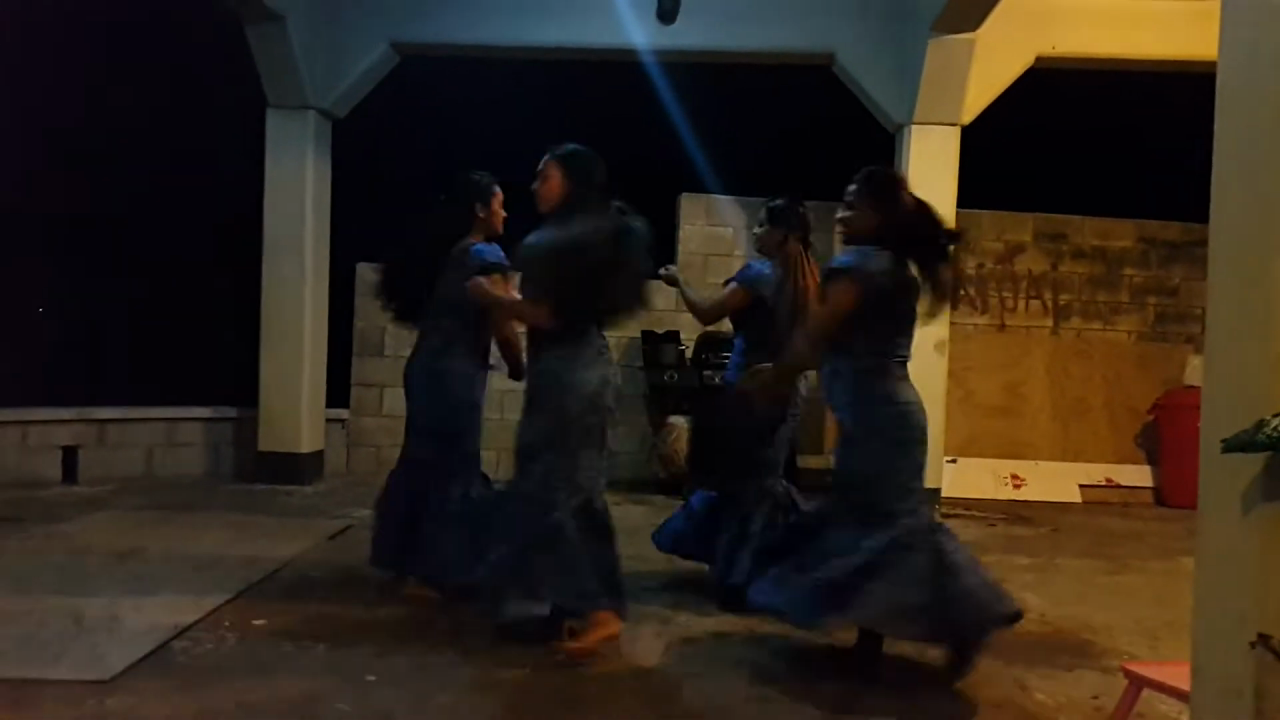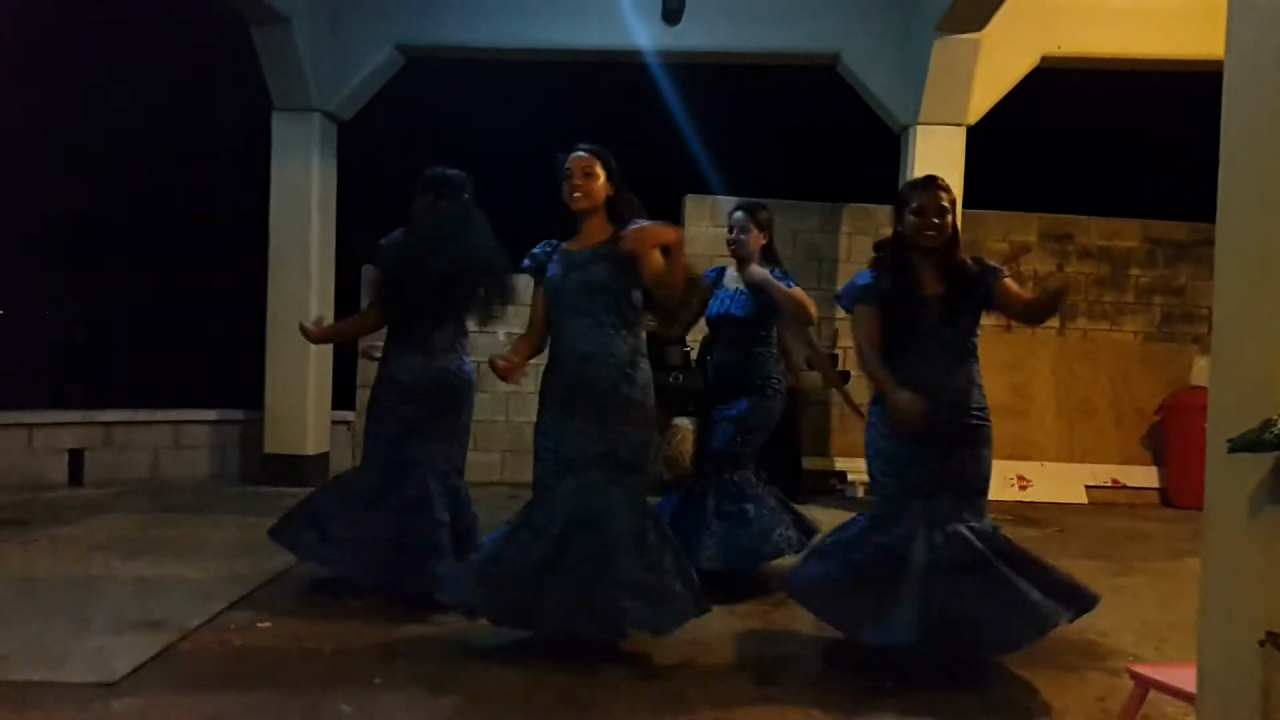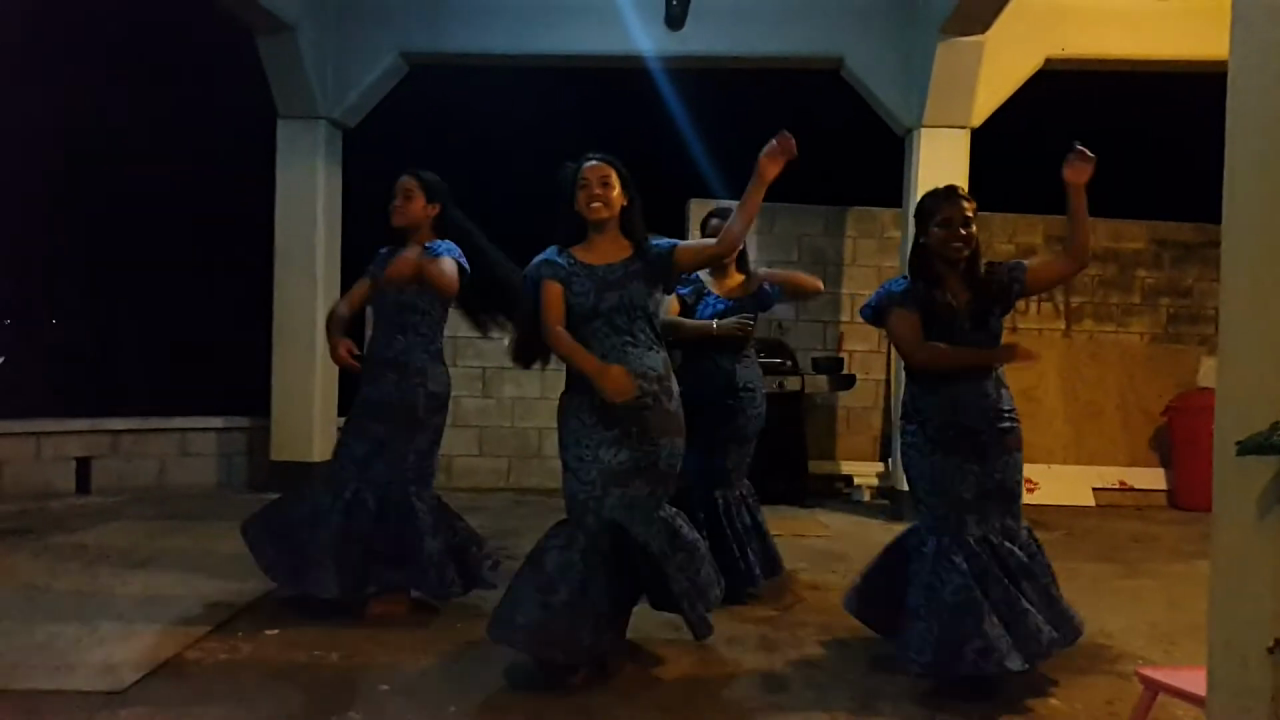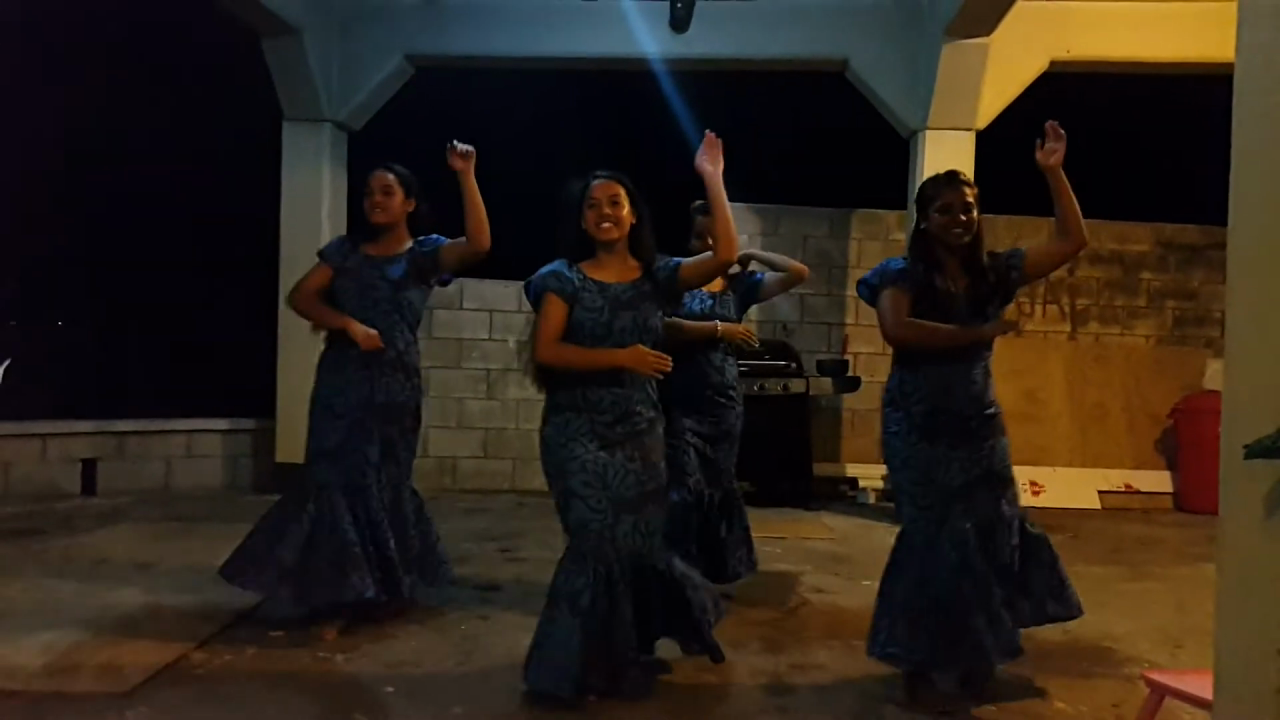
dt=0.4s
person 1, frame 1
left shoulder: (860, 264)
right shoulder: (899, 268)
left elbow: (816, 334)
left wrist: (774, 376)
right wrist: (781, 371)
left hip: (872, 415)
right hip: (891, 409)
left knee: (880, 523)
right knee: (865, 520)
right ankle: (872, 634)
person 1, frame 2
left shoulder: (974, 277)
right shoulder: (876, 283)
left elbow: (1033, 310)
right elbow: (867, 350)
left wrist: (1053, 296)
right wrist: (892, 394)
left hip: (963, 426)
right hip: (899, 427)
left knee: (961, 530)
right knee: (899, 529)
left ankle: (963, 637)
right ankle: (893, 639)
person 1, frame 3
left shoulder: (997, 282)
right shoulder: (905, 294)
left elbow: (1075, 259)
right elbow: (916, 353)
left wrist: (1075, 192)
right wrist: (992, 354)
left hip: (997, 436)
right hip: (935, 440)
left knee: (995, 541)
right knee: (959, 542)
left ankle: (985, 647)
right ankle: (957, 657)
person 1, frame 4
left shoulder: (995, 272)
right shoulder: (902, 275)
left elbow: (1072, 242)
right elbow: (896, 331)
left wrist: (1053, 172)
right wrist: (976, 333)
left hip: (979, 425)
right hip: (917, 428)
left knee: (994, 531)
right knee: (936, 541)
left ankle: (974, 654)
right ankle: (918, 670)
person 2, frame 1
left shoulder: (547, 243)
right shoulder: (605, 240)
left elbow: (544, 318)
left hip: (562, 382)
right hip: (592, 376)
left knee: (546, 493)
right knee: (569, 491)
left ankle: (599, 611)
right ankle: (570, 604)
person 2, frame 2
left shoulder: (632, 238)
right shoulder: (549, 255)
left elbow: (670, 292)
right elbow: (539, 331)
left wrist: (671, 247)
right wrist: (512, 357)
left hip: (621, 390)
right hip: (563, 392)
left knee: (612, 501)
right knee: (557, 501)
left ankle: (609, 619)
right ankle: (565, 613)
person 2, frame 3
left shoulder: (654, 256)
right shoulder: (556, 264)
left elbow: (726, 244)
right elbow: (554, 330)
left wrist: (760, 178)
right wrist: (596, 368)
left hip: (654, 409)
right hip: (589, 410)
left knee: (638, 518)
right knee: (594, 520)
left ankle: (605, 634)
right ankle: (576, 645)
person 2, frame 4
left shoulder: (658, 277)
right shoulder: (562, 279)
left elbow: (725, 256)
right elbow: (543, 352)
left wrist: (712, 180)
right wrist: (620, 357)
left hip: (638, 430)
right hip: (576, 430)
left knee: (639, 541)
right knee: (598, 542)
left ankle: (622, 654)
right ankle: (586, 665)
person 3, frame 1
left shoulder: (441, 255)
right shoulder: (487, 256)
right elbow: (503, 326)
right wrist: (519, 367)
left hip: (426, 369)
right hip: (453, 376)
left knee: (429, 464)
right knee: (451, 471)
left ankle: (408, 556)
right ankle: (432, 569)
person 3, frame 2
left shoulder: (402, 246)
right shoulder: (477, 253)
left elbow: (377, 315)
left wrist: (326, 333)
left hip: (407, 375)
right hip: (455, 374)
left knee: (389, 470)
right knee: (438, 474)
left ankle: (400, 575)
right ankle: (434, 577)
person 3, frame 3
left shoulder: (443, 252)
right shoulder: (386, 258)
left elbow: (449, 284)
right elbow: (347, 307)
left wrist: (418, 264)
right wrist: (336, 337)
left hip: (418, 388)
right hip: (378, 384)
left knee: (397, 483)
right knee: (359, 477)
left ankle: (399, 583)
person 3, frame 4
left shoulder: (427, 255)
right shoulder: (344, 251)
left elbow: (479, 245)
right elbow: (300, 297)
left wrist: (468, 178)
right wrist: (349, 326)
left hip: (396, 388)
right hip: (341, 383)
left knee: (385, 487)
right knee: (335, 484)
left ankle: (389, 588)
right ankle: (335, 597)
person 4, frame 1
left shoulder: (759, 272)
right shoulder: (804, 277)
left elbow: (708, 313)
left wrist: (677, 282)
right hip: (783, 393)
left knee: (736, 479)
right knee: (762, 480)
left ankle: (740, 577)
person 4, frame 2
left shoulder: (773, 279)
right shoulder: (718, 277)
left elbow: (806, 317)
left wrist: (763, 280)
left hip: (757, 392)
right hip: (720, 389)
left knee: (720, 468)
right knee: (730, 468)
left ankle: (725, 560)
person 4, frame 3
left shoulder: (755, 289)
right shoulder: (687, 282)
left elbow: (816, 287)
right elbow: (666, 323)
left wrist: (766, 275)
right wrist: (717, 327)
left hip: (741, 399)
right hip: (693, 398)
left knee: (722, 484)
right knee: (693, 483)
left ankle: (729, 576)
person 4, frame 4
left shoulder: (739, 284)
left elbow: (798, 273)
right elbow: (663, 327)
left wrist: (754, 254)
right wrist: (719, 329)
left hip: (723, 399)
right hip: (678, 400)
left knee: (716, 486)
right knee: (685, 488)
left ankle: (707, 573)
